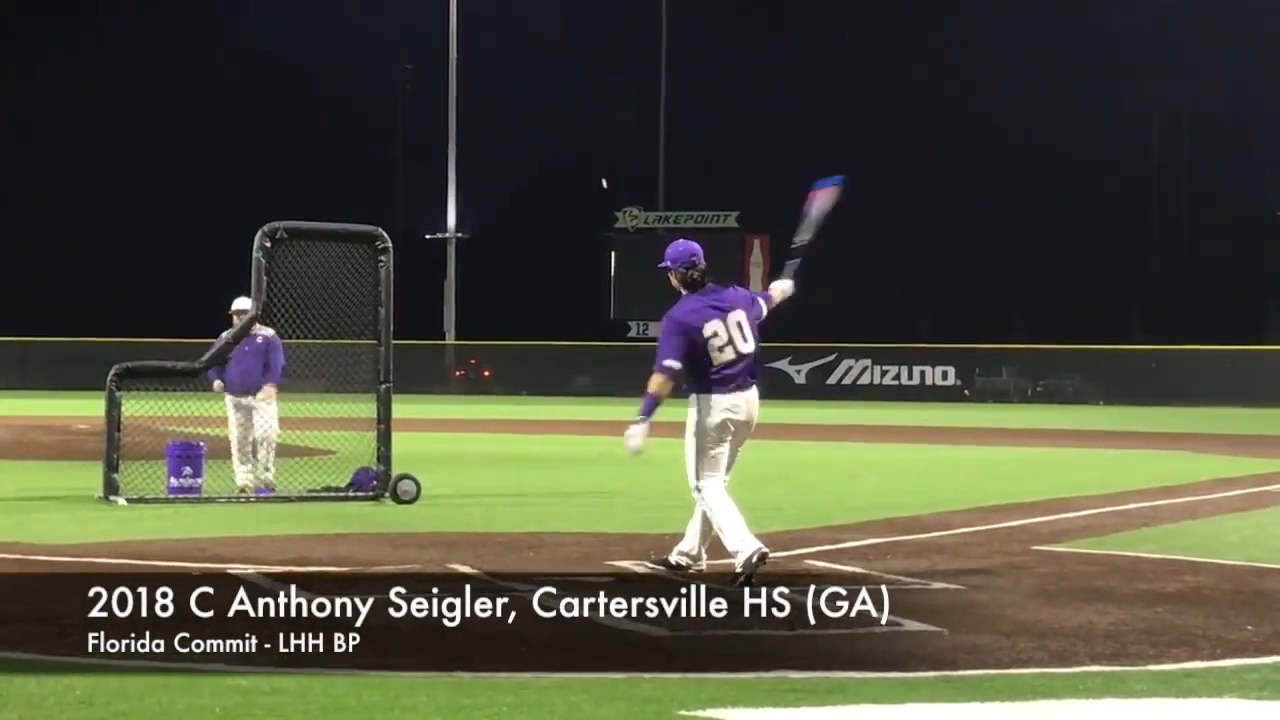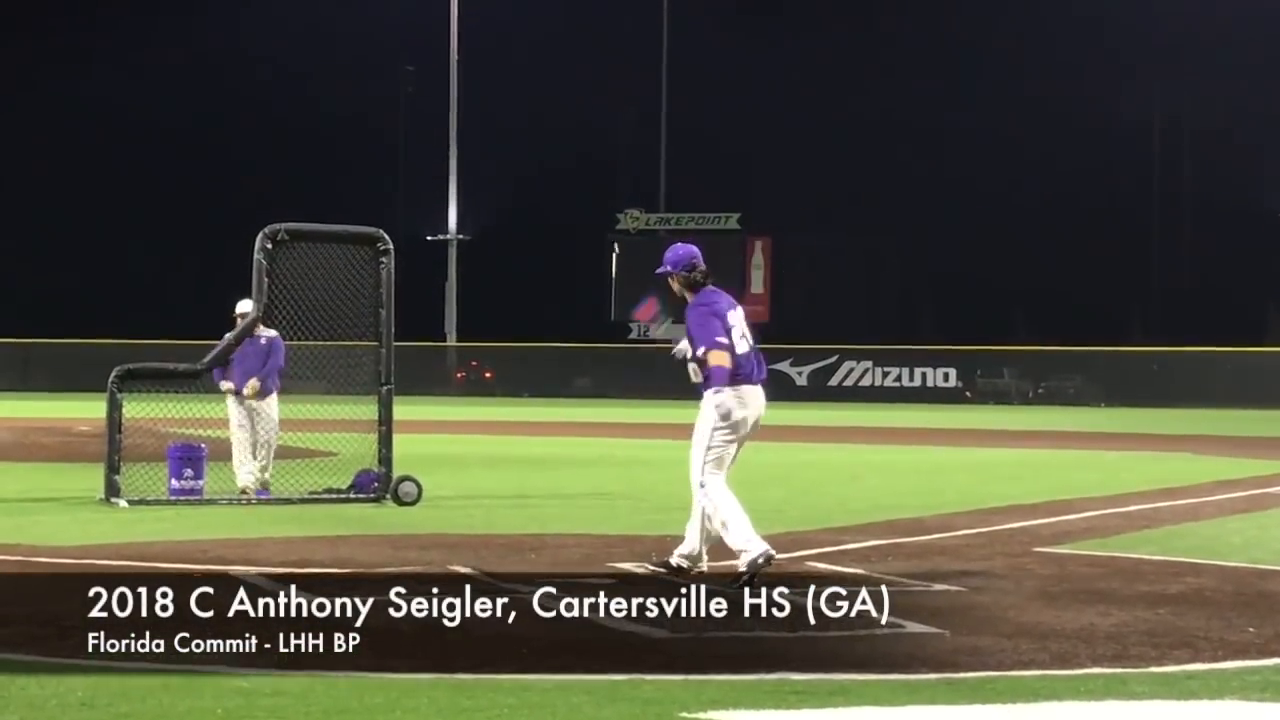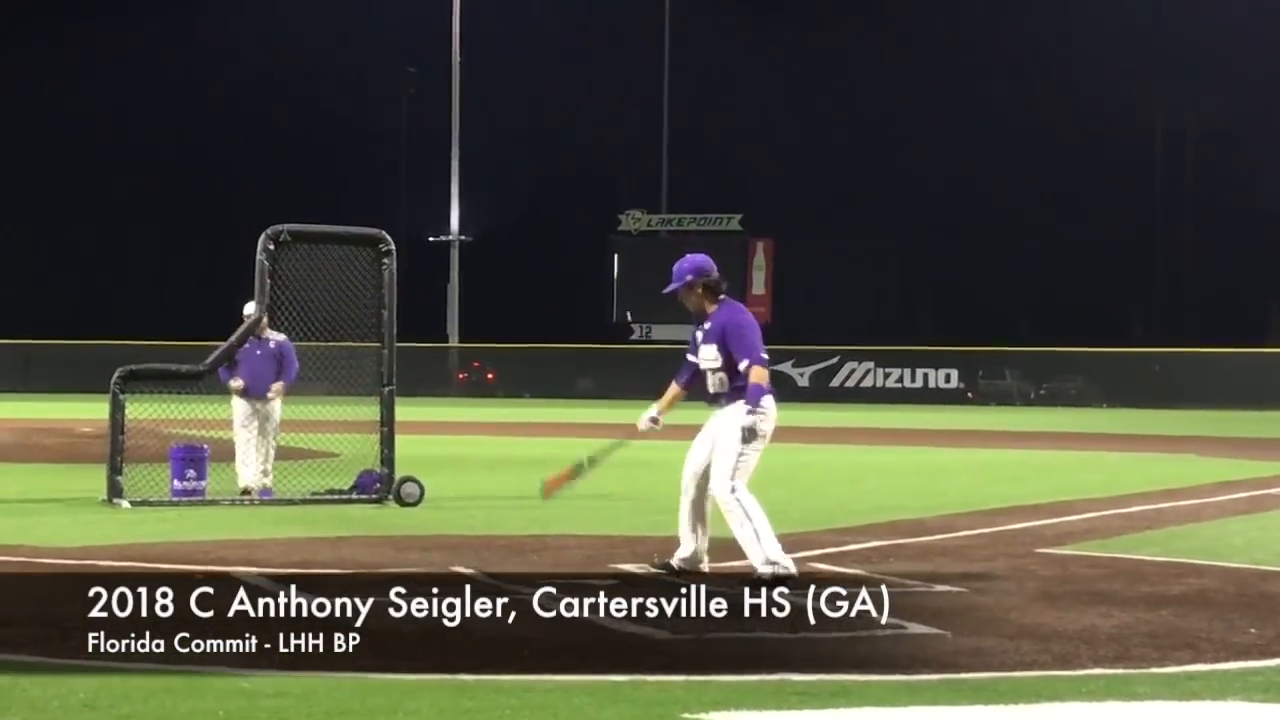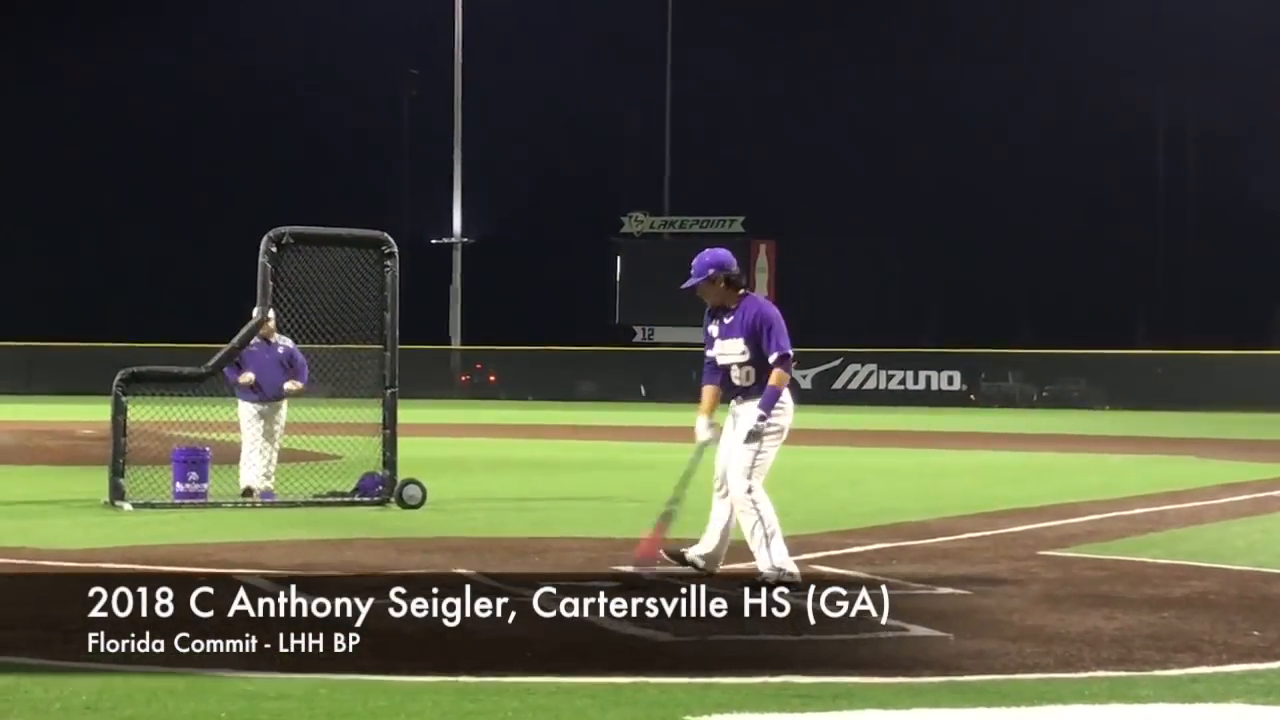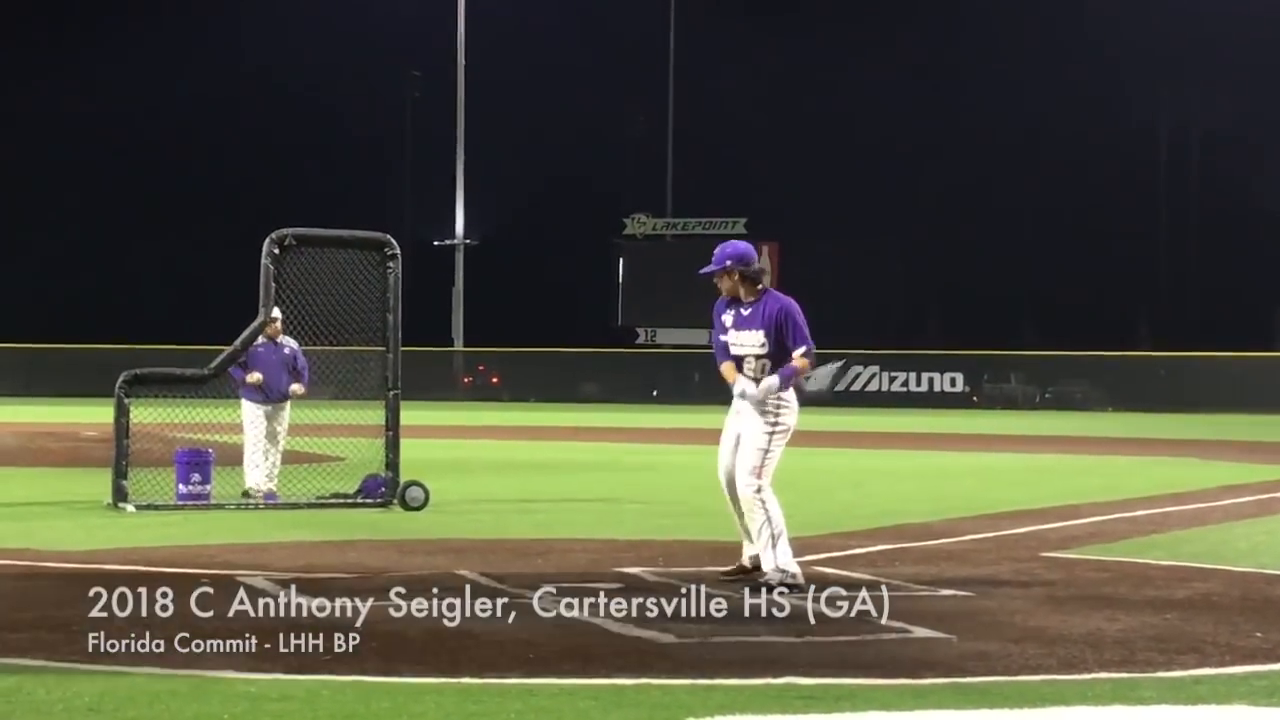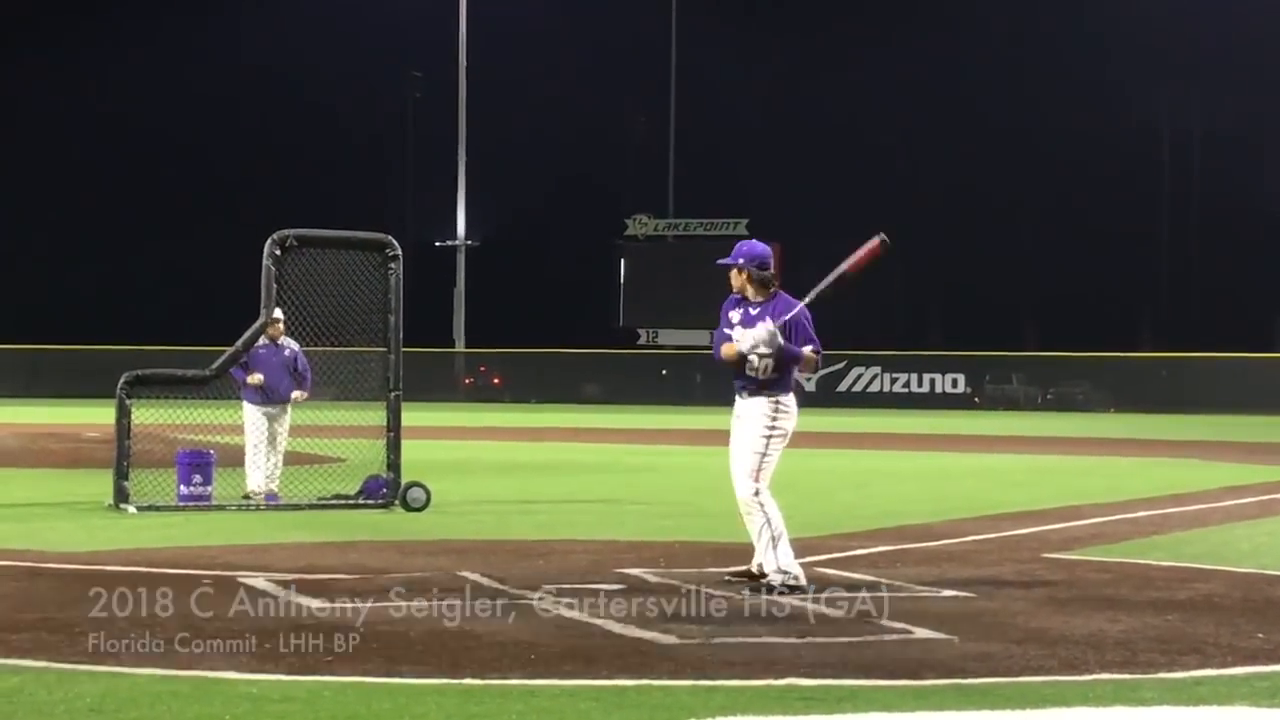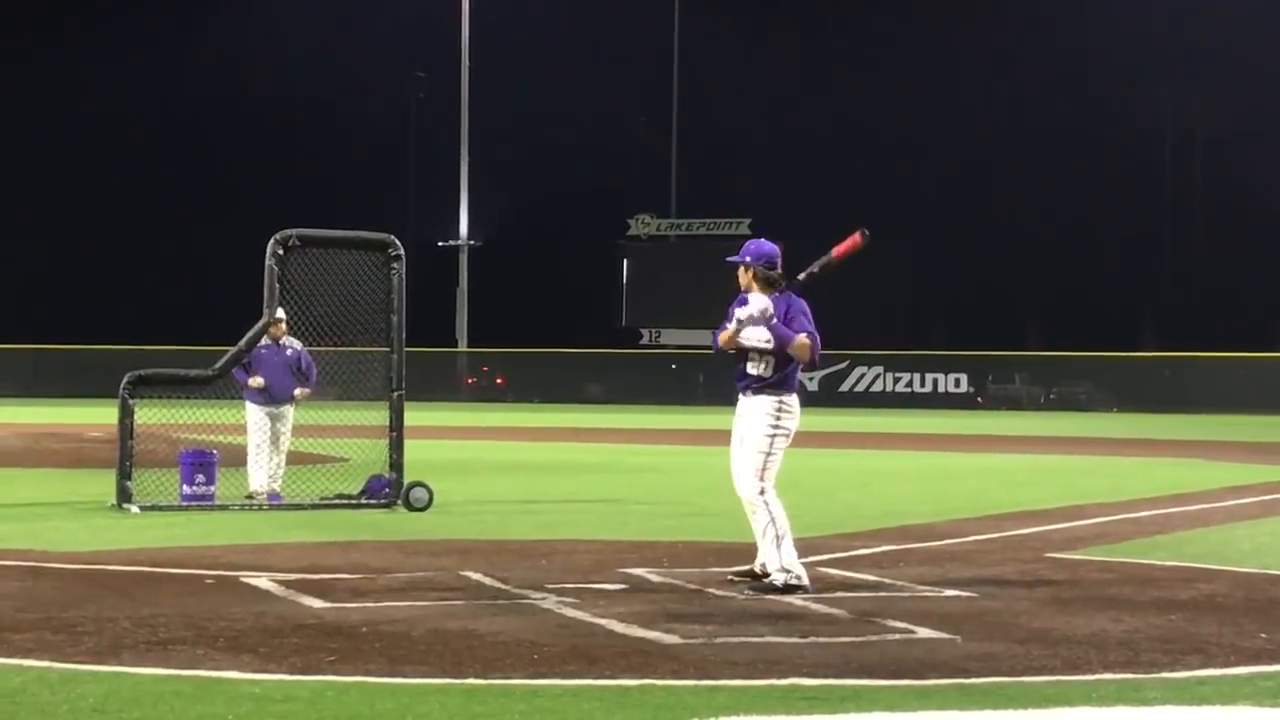
dt=0.2s
person 1, frame 1
left shoulder: (679, 317)
right shoulder: (734, 296)
left elbow: (666, 372)
right elbow: (762, 303)
left wrist: (643, 419)
right wrist: (778, 290)
left hip: (712, 403)
right hip: (748, 399)
left knee: (706, 485)
right knee: (712, 480)
left ankle: (746, 549)
right ankle: (689, 553)
person 1, frame 2
left shoulder: (699, 309)
right shoulder: (720, 298)
left elbow: (717, 350)
left wrist: (719, 390)
right wrist: (690, 345)
left hip: (728, 398)
right hip: (751, 395)
left knee: (707, 481)
right knee: (709, 478)
left ankle: (752, 551)
right ankle: (690, 555)
person 1, frame 3
left shoulder: (732, 318)
right shoulder: (705, 322)
left elbow: (758, 366)
right elbow: (690, 373)
left wrist: (751, 411)
right wrist: (658, 409)
left hip: (747, 411)
right hip: (726, 411)
left knee: (727, 485)
right knee: (694, 476)
left ankle: (775, 564)
right ankle: (689, 558)
person 1, frame 4
left shoulder: (761, 311)
right shoulder: (713, 317)
left elbow: (783, 366)
right elbow: (712, 370)
left wrist: (763, 412)
right wrist: (705, 417)
left hip: (767, 407)
right hip: (739, 408)
left knee: (743, 485)
right knee: (724, 480)
left ankle: (781, 569)
right ankle: (706, 554)
person 1, frame 5
left shoulder: (781, 307)
right shoulder: (723, 307)
left elbow: (805, 358)
right elbow: (722, 355)
left wrist: (778, 380)
right wrist: (739, 383)
left hip: (774, 403)
right hip: (744, 402)
left knee: (753, 483)
right knee: (729, 475)
left ankle: (784, 572)
right ankle: (757, 556)
person 1, frame 6
left shoulder: (789, 309)
right shoulder: (732, 305)
left elbow: (812, 361)
right elbow: (721, 349)
left wrist: (781, 346)
right wrist: (747, 344)
left hip: (772, 407)
right hip: (744, 403)
left knee: (751, 487)
right knee: (744, 486)
left ankle: (787, 575)
right ankle: (766, 563)
person 1, frame 7
left shoulder: (791, 305)
right shoulder: (741, 303)
left elbow: (810, 355)
right elbow: (721, 344)
left wrist: (772, 323)
right wrist: (741, 322)
left hip: (774, 406)
right hip: (746, 402)
left knee: (756, 486)
right knee: (745, 484)
left ankle: (790, 574)
right ankle: (769, 562)
person 2, frame 1
left shoulder: (268, 336)
right shoulder: (225, 337)
left elbow: (277, 361)
left wrist: (271, 384)
right wrist: (216, 380)
left hip: (262, 397)
right hip: (235, 398)
left knee: (267, 436)
right knee: (240, 441)
left ankle: (265, 480)
right ankle: (245, 483)
person 2, frame 2
left shoulder: (272, 337)
right shoulder: (229, 339)
left elbow: (276, 362)
right elbow: (217, 364)
left wrist: (259, 380)
right wrist: (222, 381)
left hip: (266, 398)
right hip: (238, 399)
left knee: (267, 439)
right knee: (241, 442)
left ankle: (262, 481)
right ankle: (246, 484)
person 2, frame 3
left shoulder: (280, 341)
left elbow: (292, 365)
right elbow: (223, 364)
left wrist: (283, 383)
right wrist: (230, 381)
left hip: (271, 400)
right hip: (243, 400)
left knee: (268, 442)
right knee: (245, 442)
left ankle: (264, 483)
right ankle: (248, 485)
person 2, frame 4
left shoulder: (287, 345)
left elbow: (301, 366)
right elbow: (228, 365)
left wrist: (299, 382)
right wrist: (238, 378)
left hip: (277, 403)
right hip: (249, 402)
left knee: (271, 445)
right knee: (250, 443)
left ankle: (266, 486)
right ankle: (249, 485)
person 2, frame 5
left shoulder: (291, 346)
right shoulder: (250, 344)
left elbow: (302, 370)
right elbow: (233, 364)
left wrist: (301, 386)
right wrist: (245, 378)
left hip: (280, 405)
right hip: (253, 403)
left knee: (275, 447)
right knee: (254, 444)
left ankle: (269, 488)
right ankle: (253, 487)
person 2, frame 6
left shoulder: (293, 347)
right shoulder: (251, 345)
left elbow: (304, 372)
right elbow: (234, 365)
left wrist: (304, 390)
right wrist: (246, 379)
left hip: (281, 406)
right hip: (255, 405)
left knee: (277, 449)
right knee: (255, 447)
left ankle: (271, 489)
right ankle: (255, 490)
person 2, frame 7
left shoulder: (296, 347)
right shoulder: (253, 345)
left elbow: (309, 369)
right elbow: (237, 366)
left wrist: (307, 388)
right wrist: (247, 380)
left hip: (284, 406)
right hip: (258, 405)
left knee: (279, 448)
right knee: (258, 447)
left ankle: (273, 489)
right ankle: (257, 490)
